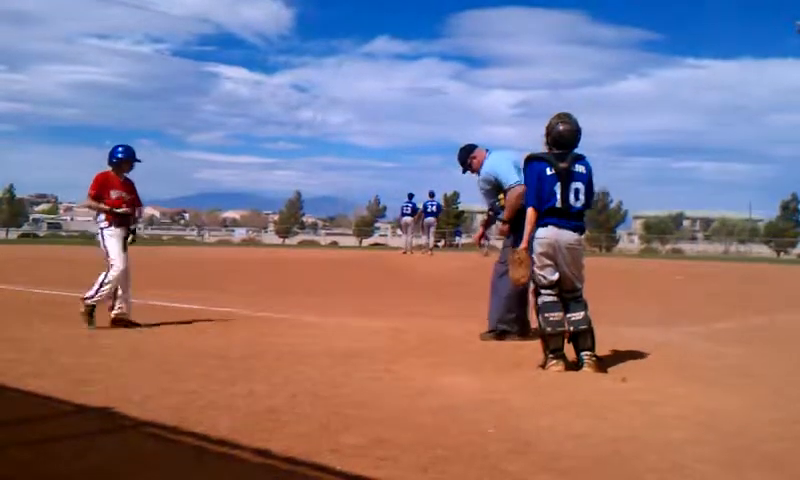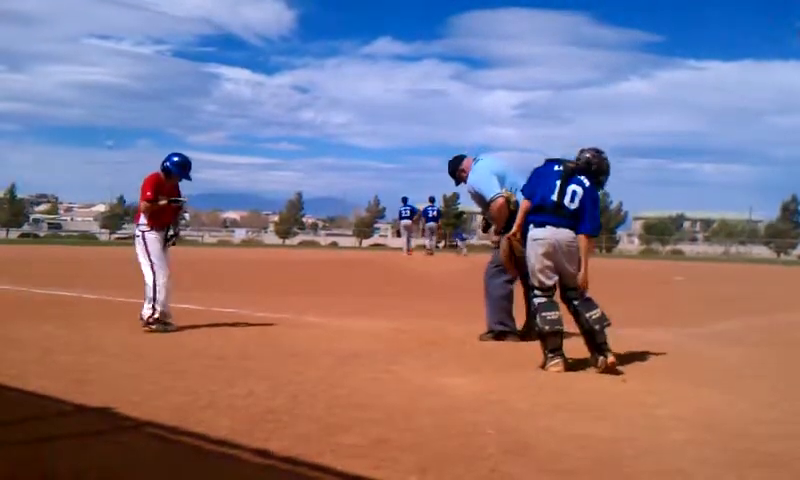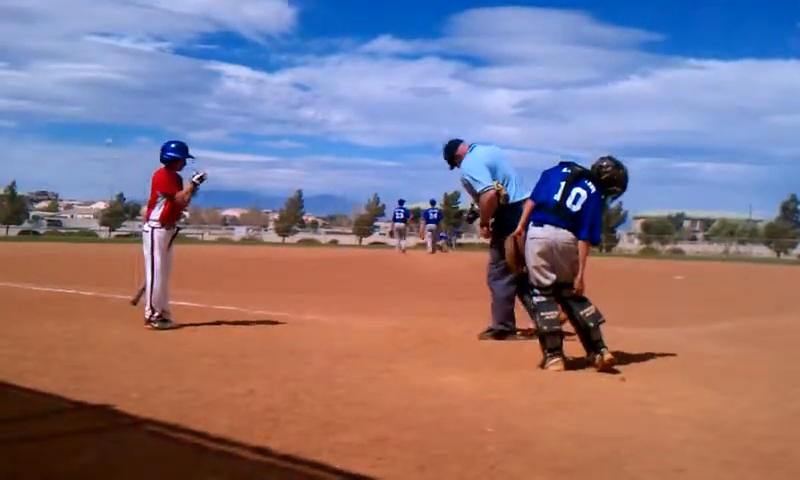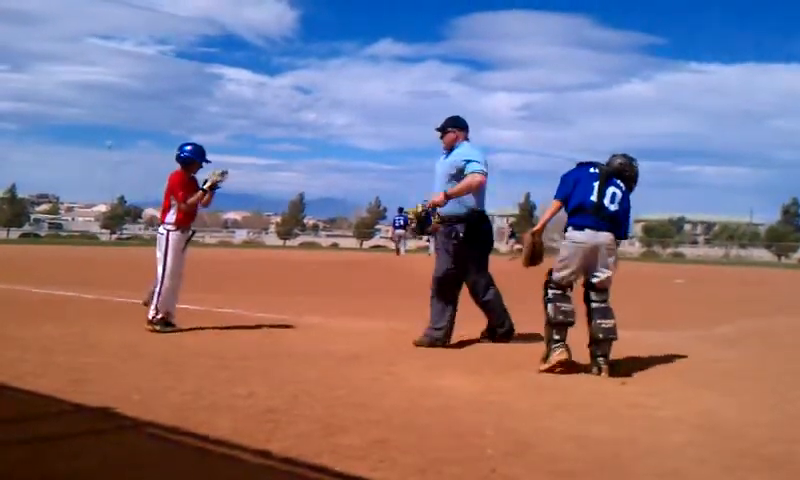
dt=1s
person 1, frame 1
left shoulder: (536, 164)
right shoulder: (583, 165)
left elbow: (533, 206)
right elbow: (587, 203)
left wrist: (525, 241)
left hip: (544, 233)
right hip: (573, 236)
left knee: (546, 293)
right knee: (573, 294)
left ankle: (555, 356)
right ankle: (586, 355)
person 1, frame 2
left shoulder: (548, 168)
right shoulder: (589, 186)
left elbow: (527, 199)
right elbow: (586, 232)
left wrist: (516, 227)
right wrist: (583, 268)
left hip: (540, 233)
right hip: (568, 236)
left knee: (543, 293)
right knee: (575, 293)
left ankle: (554, 356)
right ankle: (602, 351)
person 1, frame 3
left shoulder: (560, 169)
right shoulder: (595, 195)
left elbow: (533, 199)
right elbow: (585, 238)
left wrist: (521, 226)
right wrist: (580, 274)
left hip: (537, 232)
right hip: (566, 238)
left knee: (543, 293)
right knee: (570, 293)
left ankle: (553, 355)
right ankle: (598, 350)
person 1, frame 4
left shoulder: (582, 171)
right shoulder: (622, 191)
left elbow: (560, 199)
right elbow: (619, 234)
left wrist: (541, 224)
right wrist: (607, 266)
left hip: (578, 235)
right hip: (606, 240)
left knee: (557, 287)
right knee: (599, 298)
left ankle: (557, 348)
right ankle: (601, 360)
person 2, frame 1
left shoulder: (496, 163)
right shoulder: (485, 171)
left elbow: (518, 190)
right elbow: (496, 204)
left wrist: (505, 221)
right wrist: (484, 227)
left hip: (522, 221)
right hip: (516, 222)
left knee: (505, 272)
left ankle: (502, 327)
right ankle: (518, 325)
person 2, frame 2
left shoulder: (476, 177)
right shoulder: (488, 162)
left elbow: (499, 203)
left wrist: (498, 231)
right wrist: (499, 227)
left knee: (496, 275)
left ankle: (502, 329)
person 2, frame 3
left shoulder: (469, 165)
right shoulder: (490, 149)
left elbow: (489, 195)
left wrist: (484, 223)
right wrist: (484, 213)
left hip: (510, 216)
left knee: (500, 273)
left ankle: (502, 328)
person 2, frame 4
left shoulder: (467, 154)
right shoulder: (447, 157)
left elbow: (478, 179)
left wrist: (445, 195)
right wrist: (434, 207)
left hip: (468, 228)
right hip: (448, 227)
left knee: (479, 282)
right knee: (442, 280)
left ankle: (501, 329)
right ankle: (437, 334)
person 3, frame 1
left shoulder: (129, 183)
right shoulder: (102, 178)
left elbow: (135, 207)
right elbow: (89, 203)
left wrist: (133, 227)
right wrist: (112, 209)
left hip: (123, 230)
right hip: (108, 228)
left knee: (124, 273)
right knee: (117, 267)
left ankle: (119, 313)
right ankle: (91, 300)
person 3, frame 2
left shoulder: (173, 186)
right shoulder: (152, 180)
left elbow: (175, 211)
right elbow: (143, 207)
left wrist: (175, 231)
right wrist: (165, 202)
left hip: (161, 233)
right hip: (147, 233)
left knee: (162, 274)
right knee: (158, 274)
left ankle: (162, 318)
right ankle: (151, 317)
person 3, frame 3
left shoulder: (175, 177)
right shoulder: (162, 175)
left elbow: (182, 203)
right elbow: (179, 199)
left wrist: (194, 186)
right wrist: (193, 182)
left hip: (167, 230)
right hip: (156, 229)
left knee: (163, 273)
right knee: (156, 272)
left ankle: (161, 313)
right ankle: (152, 315)
person 3, frame 4
left shoulder: (191, 180)
right shoulder: (177, 178)
left elbow: (205, 203)
right elbow: (185, 207)
left wrist: (211, 187)
right wrist: (204, 189)
left hip: (182, 233)
right hip: (171, 233)
left knee: (176, 277)
right knee: (166, 276)
left ankle: (166, 317)
right ankle: (155, 318)
